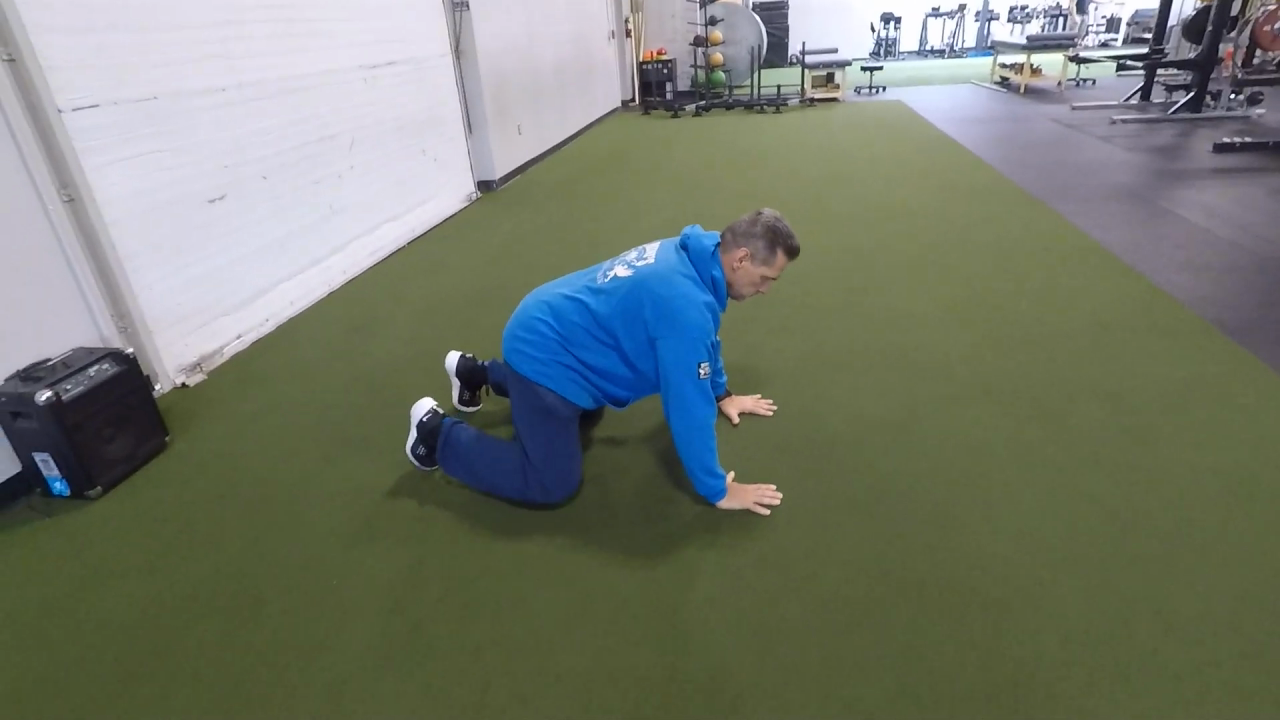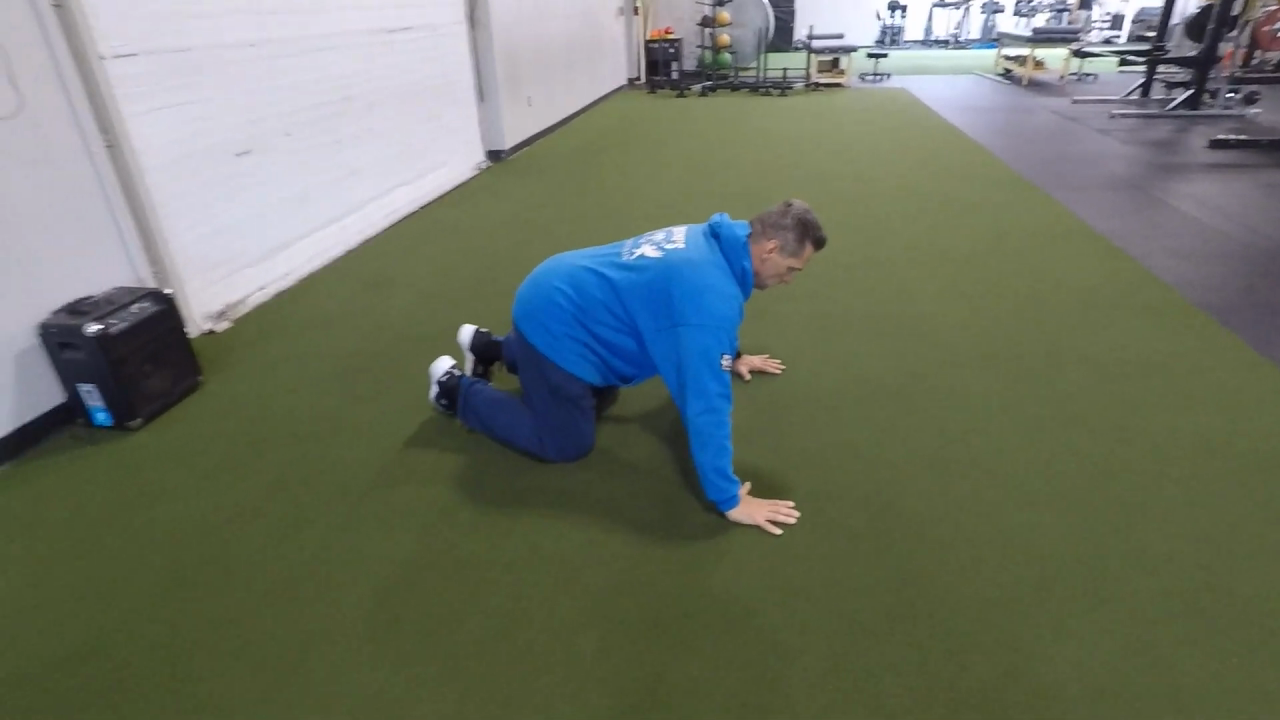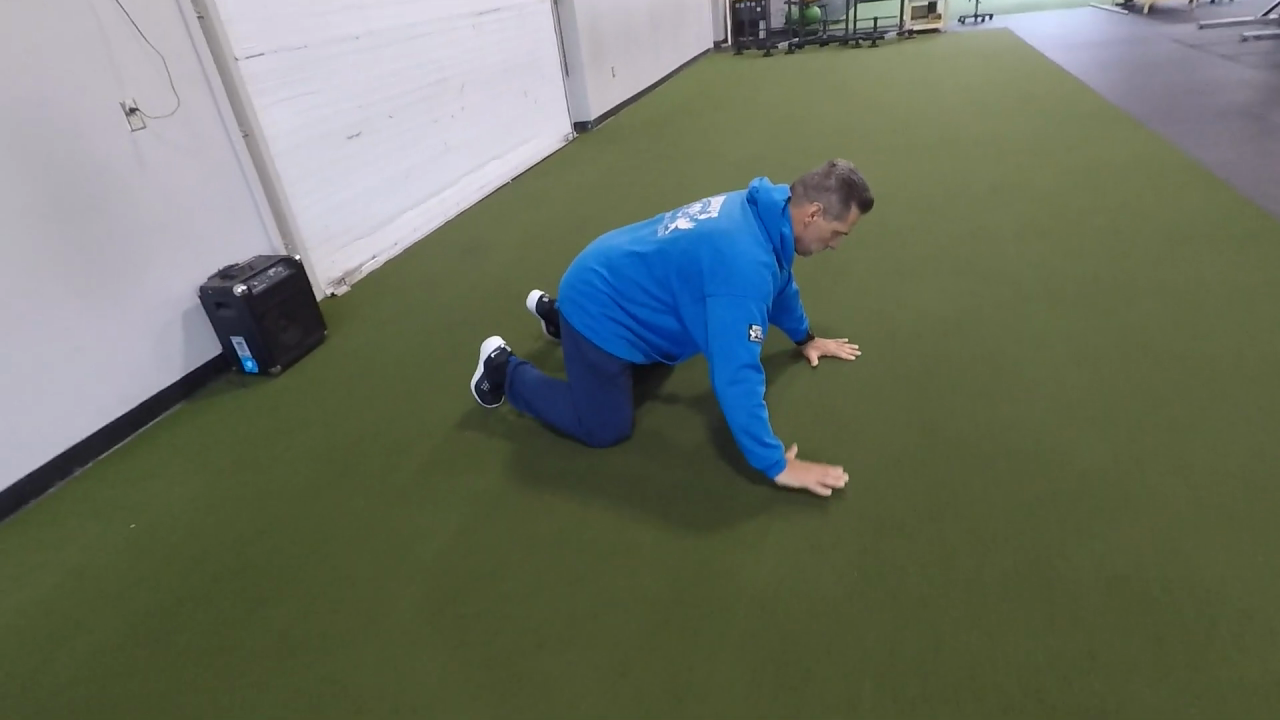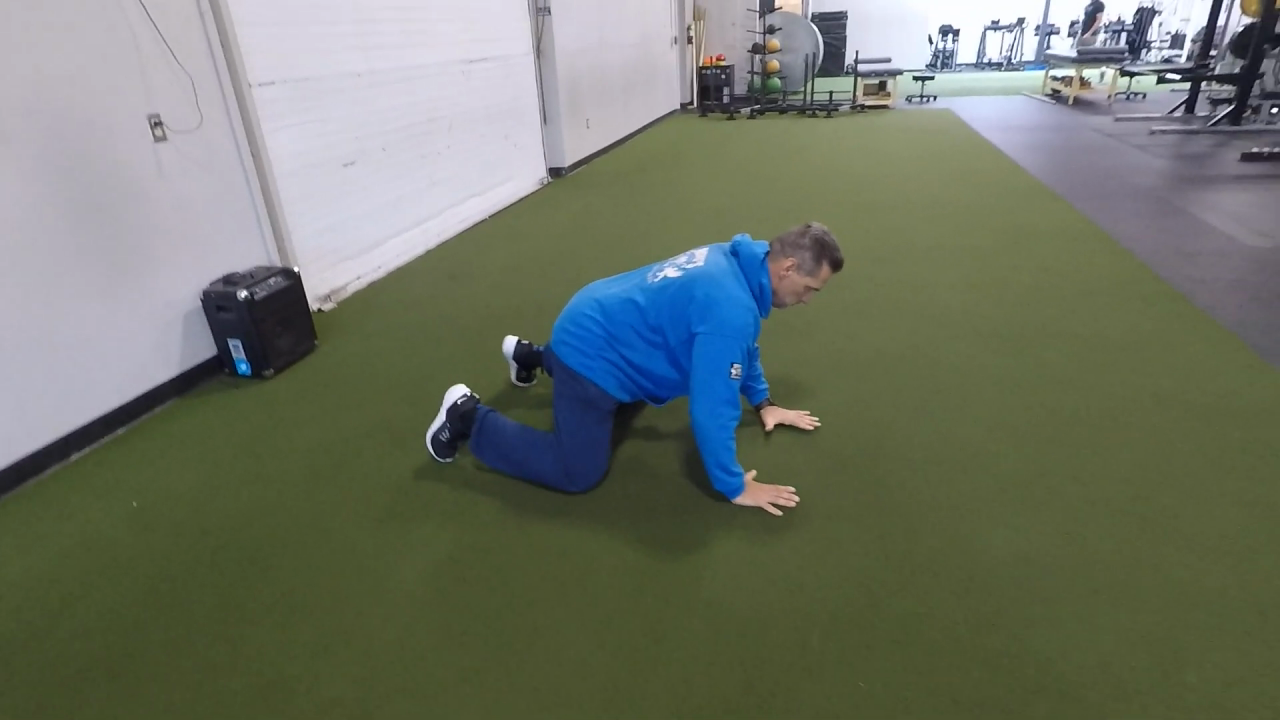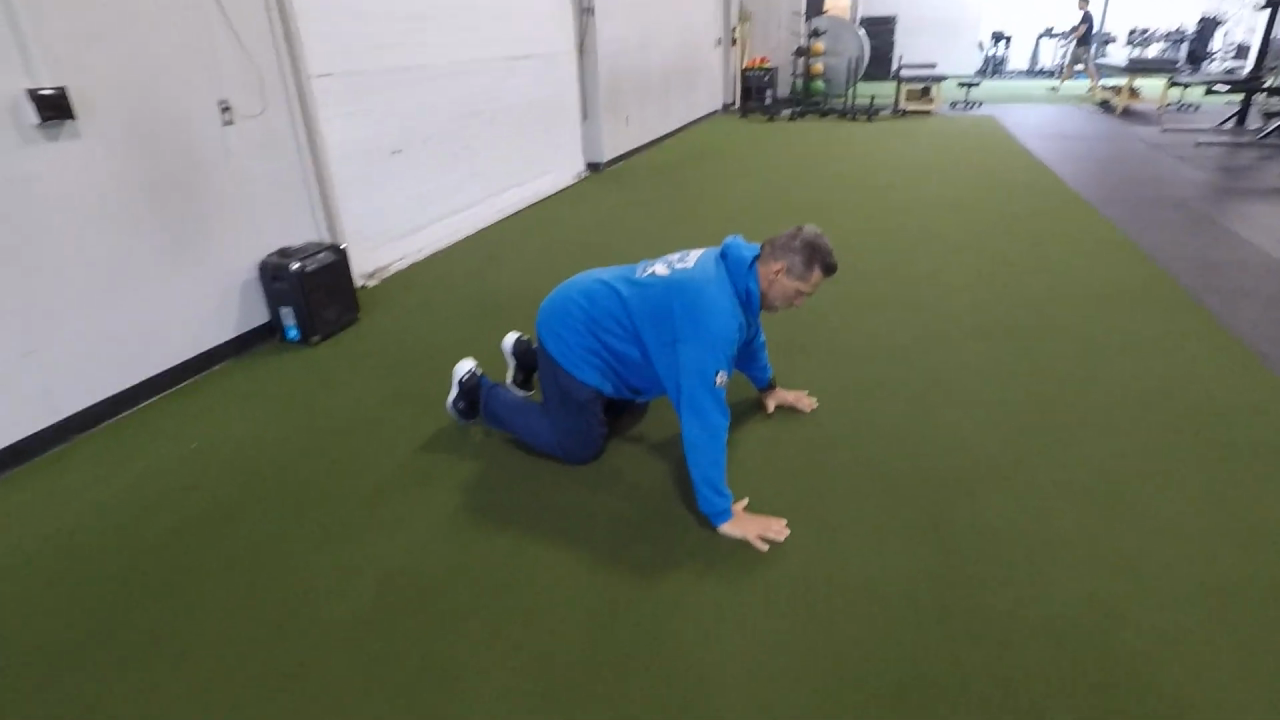
dt=1s
person 1, frame 1
left shoulder: (696, 255)
right shoulder: (685, 303)
right elbow: (690, 407)
left wrist: (721, 393)
right wrist: (717, 490)
left hip: (547, 326)
right hip: (544, 353)
left knee: (586, 413)
right knee: (553, 484)
left ankle: (477, 372)
right ankle: (437, 434)
person 1, frame 2
left shoulder: (714, 241)
right shoulder: (713, 295)
right elbow: (706, 403)
left wrist: (730, 356)
right wrist: (729, 499)
left hip: (556, 292)
right hip: (555, 322)
left knee: (599, 395)
right knee: (568, 443)
left ankle: (491, 348)
right ankle: (456, 388)
person 1, frame 3
left shoulder: (763, 210)
right shoulder: (745, 262)
left elbow: (779, 281)
right elbow: (736, 376)
left wrist: (805, 338)
right wrist: (777, 465)
left hip: (611, 280)
right hip: (598, 309)
left knee: (660, 361)
right knee: (606, 428)
left ankle: (555, 312)
right ankle: (505, 369)
person 1, frame 4
left shoulder: (737, 263)
right shoulder: (731, 308)
left elbow: (742, 347)
right elbow: (714, 408)
left wrist: (763, 403)
right wrist: (733, 487)
left hip: (596, 323)
right hip: (590, 351)
left knee: (631, 399)
right knee: (578, 473)
left ankle: (533, 355)
right ankle: (468, 417)
person 1, frame 5
left shoulder: (736, 267)
right shoulder: (714, 312)
left elbow: (747, 332)
right elbow: (704, 420)
left wrist: (767, 386)
right wrist: (721, 514)
left hip: (593, 313)
right hip: (573, 334)
left knee: (628, 406)
right knee: (580, 446)
left ankle: (529, 356)
right ankle: (477, 389)
